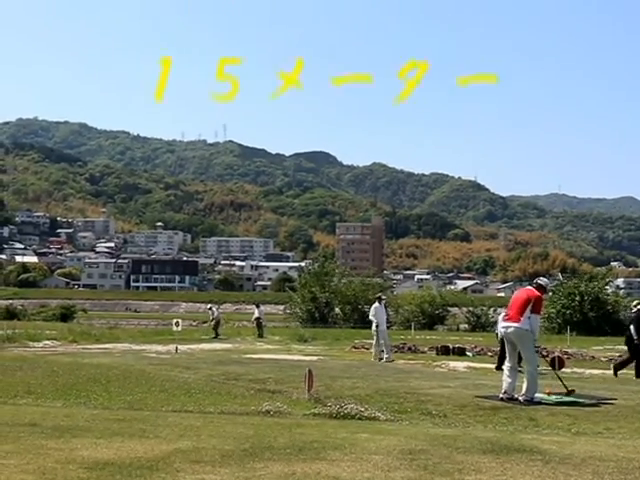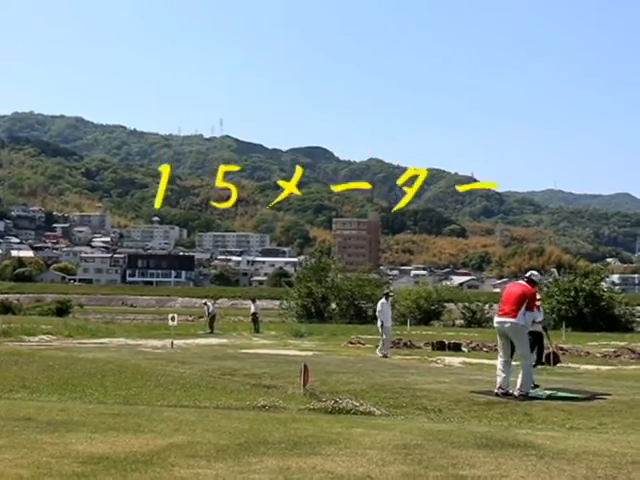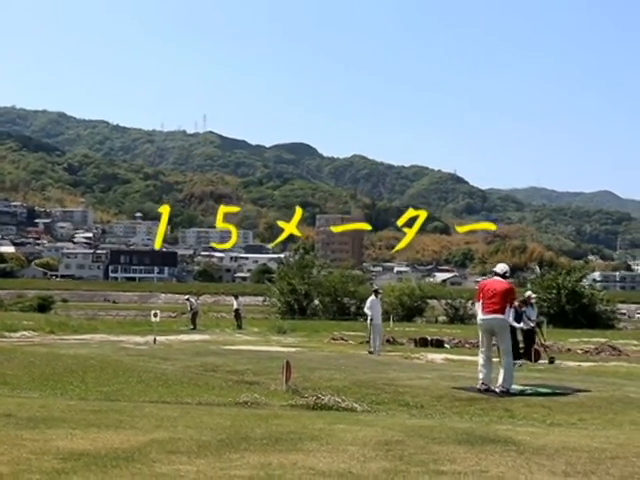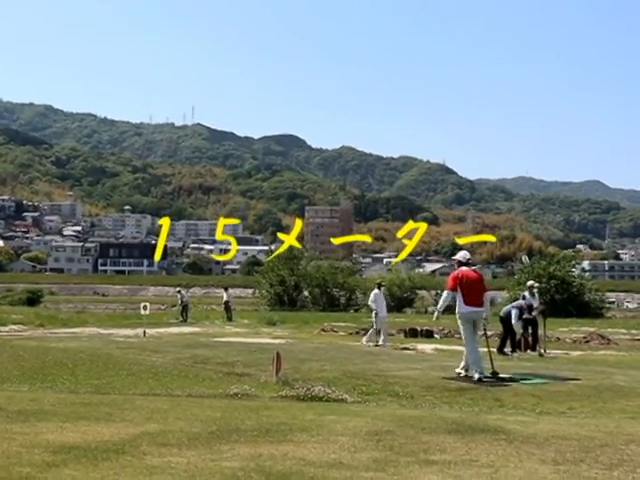
dt=0.7s
person 1, frame 1
left shoulder: (519, 291)
right shoulder: (537, 296)
right elbow: (534, 321)
right wrist: (535, 340)
left hip: (505, 327)
right hip: (519, 329)
left knee: (510, 362)
right knee: (531, 364)
left ankle: (506, 393)
right ankle: (527, 396)
person 1, frame 2
left shoulder: (509, 286)
right shoulder: (530, 291)
right elbow: (530, 315)
right wrist: (525, 331)
left hip: (499, 322)
right hip: (515, 323)
left knee: (503, 357)
right knee: (526, 358)
left ankle: (501, 388)
right ankle: (522, 390)
person 1, frame 3
left shoulder: (483, 284)
right shoulder: (509, 287)
left elbow: (478, 305)
right elbow: (510, 308)
left hip: (483, 320)
right hip: (500, 321)
left knee: (484, 353)
right knee: (506, 355)
left ankle: (484, 383)
right ankle: (503, 386)
person 1, frame 4
left shoulder: (456, 275)
right shoulder: (479, 275)
left elbow: (448, 294)
right elbow: (486, 297)
left wrist: (438, 310)
right wrist: (486, 316)
left hip: (464, 312)
right hip: (479, 312)
left knee: (470, 343)
right knee: (471, 341)
left ankle: (478, 373)
right ankle: (464, 368)
